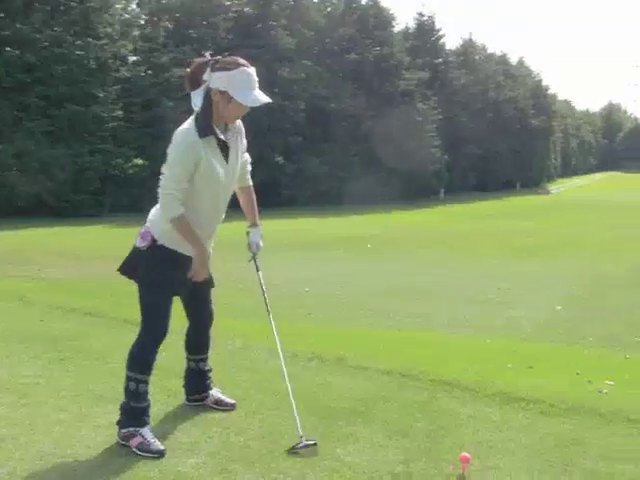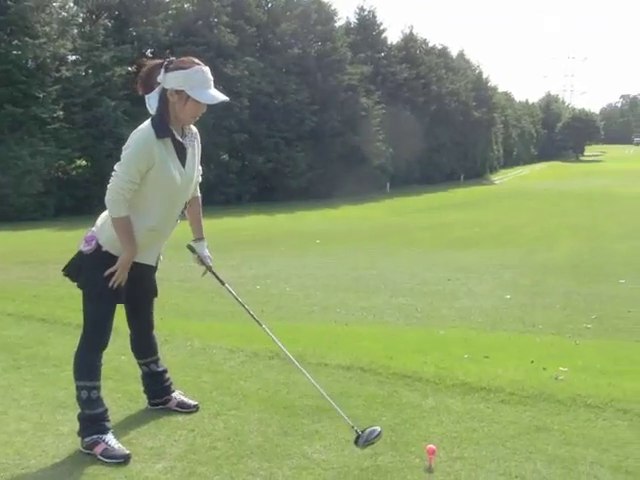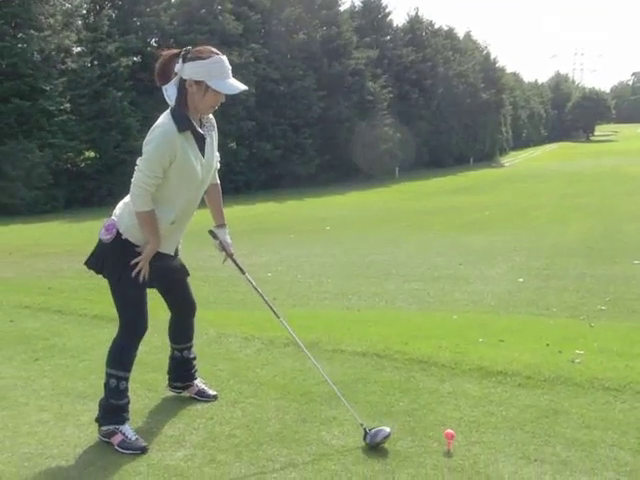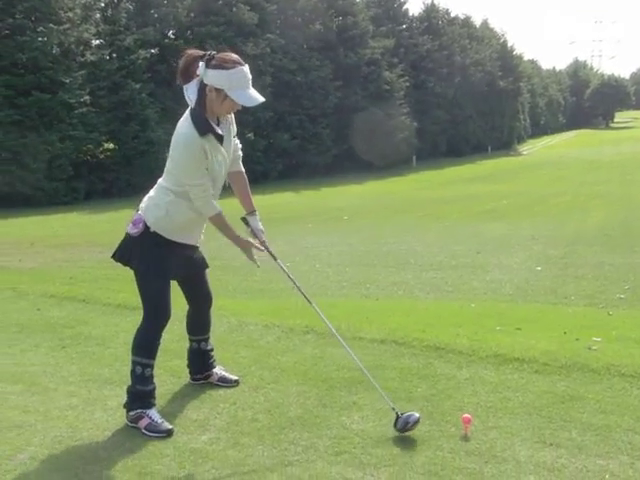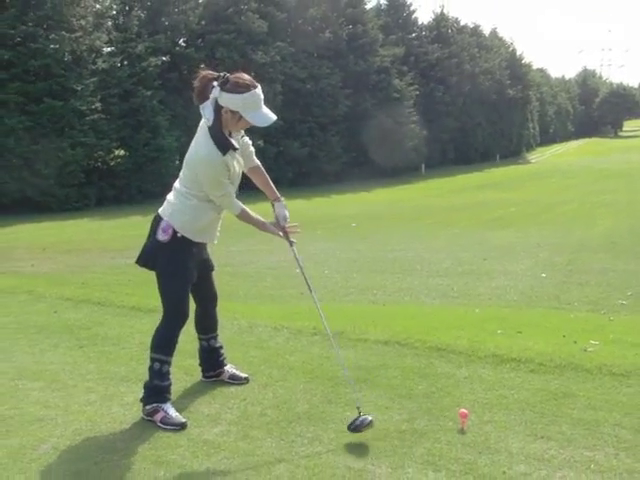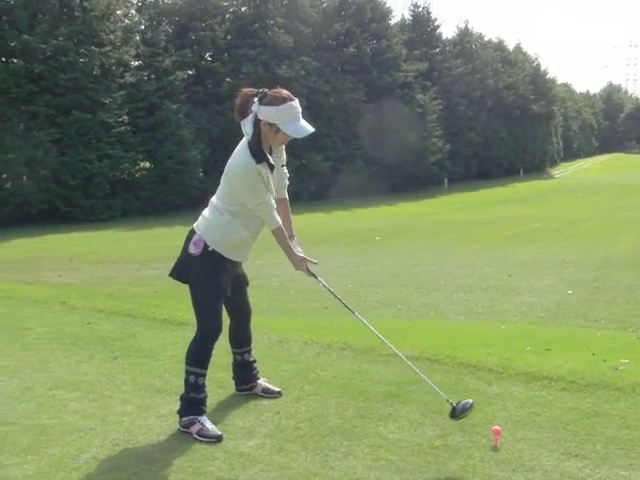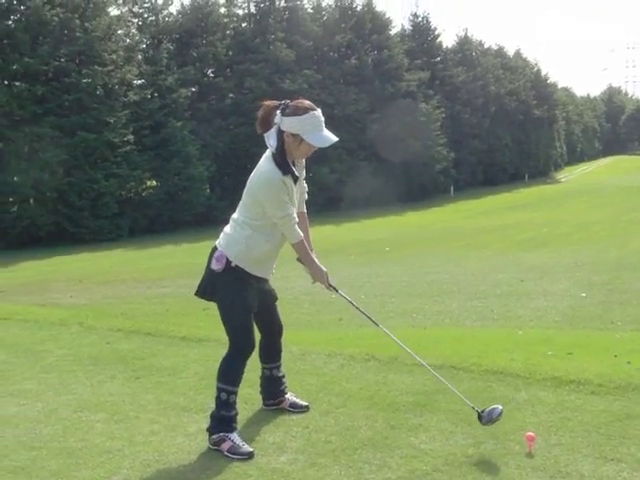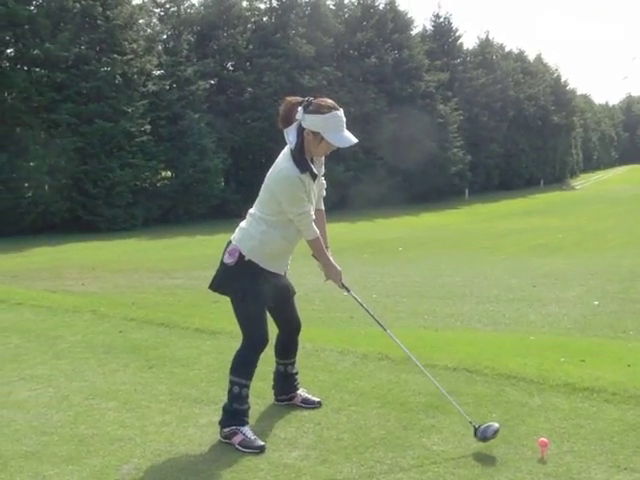
dt=0.5s
person 1, frame 1
left shoulder: (234, 131)
right shoulder: (189, 138)
left elbow: (242, 181)
right elbow: (171, 203)
left wrist: (254, 229)
right wrist: (201, 250)
left hip: (193, 247)
right hip: (164, 245)
left knee: (202, 320)
right knee: (154, 330)
left ankle: (198, 389)
right ankle: (132, 422)
person 1, frame 2
left shoulder: (192, 137)
right shoulder: (146, 140)
left elbow: (191, 193)
right elbow: (116, 199)
left wrist: (199, 241)
right wrist: (129, 253)
left hip: (145, 254)
right hip: (110, 252)
left knee: (143, 327)
right knee: (96, 336)
left ankle: (159, 393)
right ankle: (94, 429)
person 1, frame 3
left shoulder: (208, 125)
right shoulder: (167, 133)
left elbow: (210, 179)
right elbow: (141, 194)
left wrist: (221, 228)
right wrist: (152, 245)
left hip: (164, 242)
right hip: (130, 241)
left knee: (185, 309)
right knee: (134, 326)
left ankle: (182, 378)
right ankle: (111, 419)
person 1, frame 4
left shoulder: (223, 120)
right shoulder: (190, 138)
left elbow: (235, 168)
right elbow: (205, 203)
left wrist: (253, 216)
right wrist: (239, 241)
left hip: (184, 234)
right hip: (155, 233)
left knee: (201, 301)
right knee: (157, 314)
left ankle: (202, 368)
right ankle: (139, 405)
person 1, frame 5
left shoulder: (228, 126)
right shoulder: (209, 156)
left elbow: (251, 163)
right elbow: (229, 204)
left wrist: (278, 203)
right wrist: (269, 228)
left hip: (193, 234)
right hip: (175, 235)
left knee: (207, 300)
right knee: (175, 313)
left ankle: (213, 366)
right ankle: (155, 399)
person 1, frame 6
left shoulder: (273, 148)
right shoulder: (245, 166)
left elbow: (281, 196)
right elbow: (268, 216)
left wrist: (293, 243)
right wrist: (292, 254)
left hip: (229, 251)
right hip: (208, 250)
left knee: (242, 315)
right knee: (210, 327)
left ankle: (246, 379)
right ankle: (190, 411)
person 1, frame 7
left shoulder: (294, 161)
right shoulder: (270, 178)
left elbow: (300, 211)
right elbow: (290, 229)
left wrist: (312, 257)
right wrist: (313, 266)
left hip: (254, 266)
right hip: (233, 266)
left knee: (272, 330)
right knee: (242, 344)
left ankle: (274, 394)
right ankle: (221, 429)
person 1, frame 8
left shoulder: (313, 159)
right shoulder: (288, 175)
left elbow: (318, 209)
right elbow: (307, 227)
left wrist: (327, 254)
right wrist: (327, 264)
left hip: (271, 262)
right hip: (247, 261)
left knee: (290, 326)
right knee: (256, 338)
left ankle: (286, 389)
right ankle: (232, 422)
